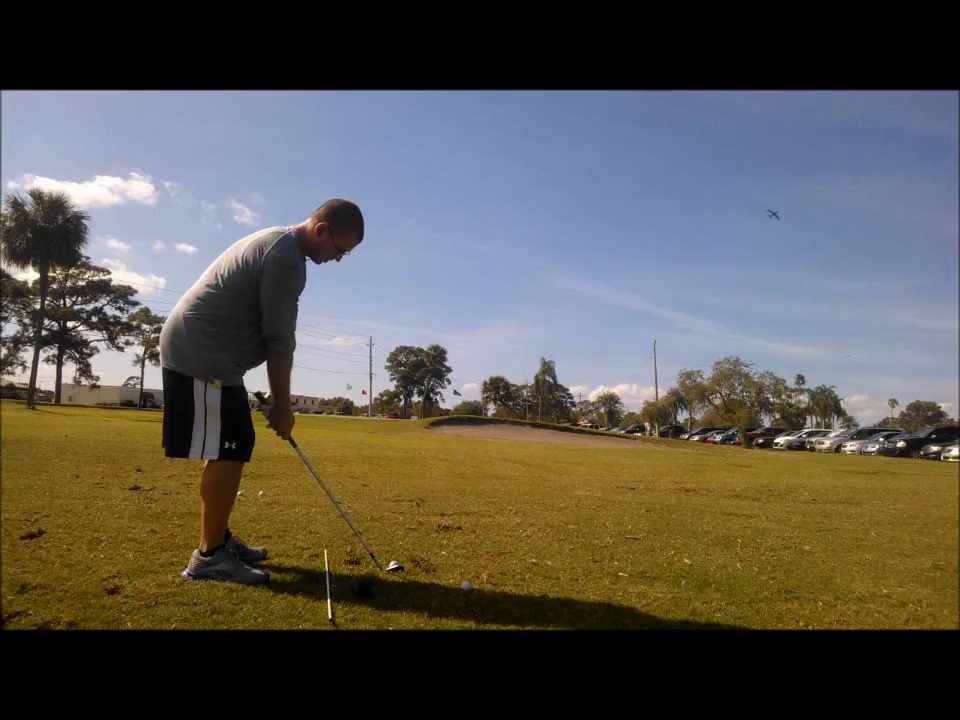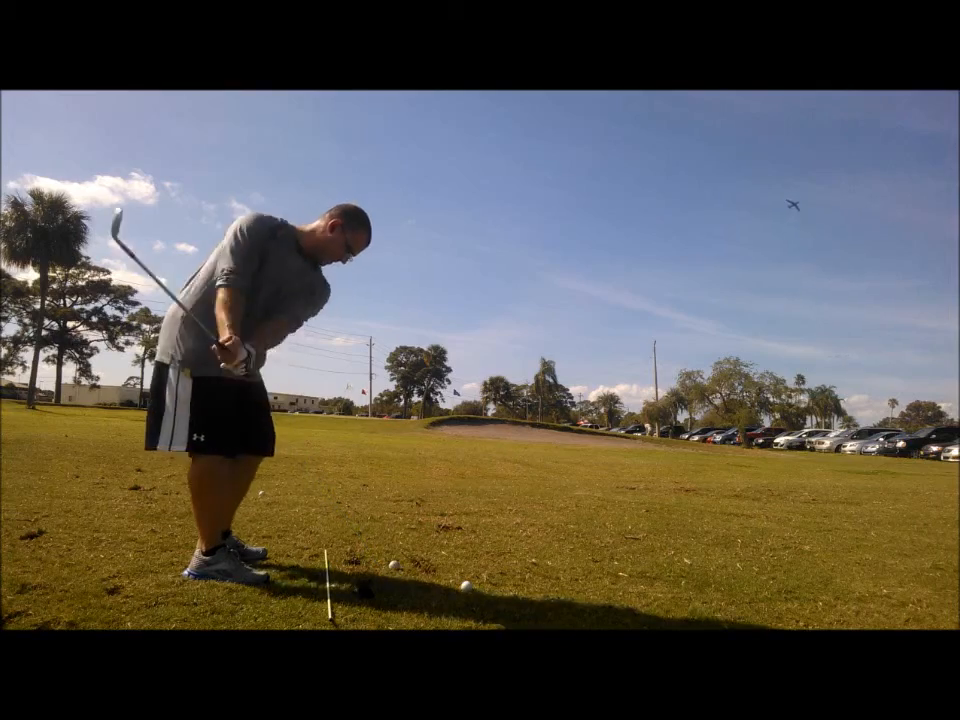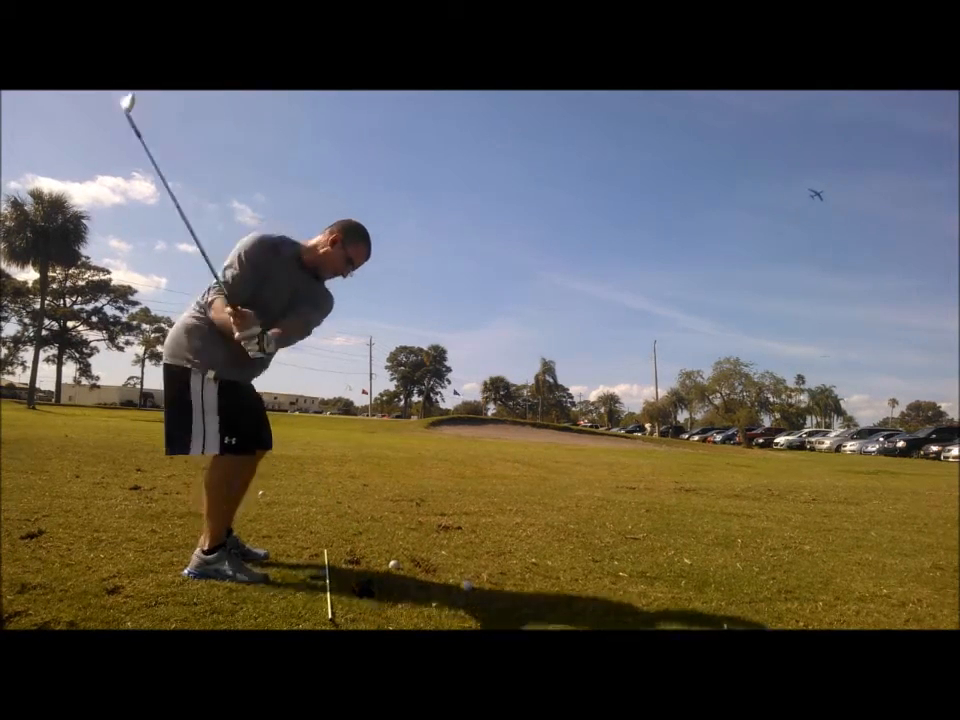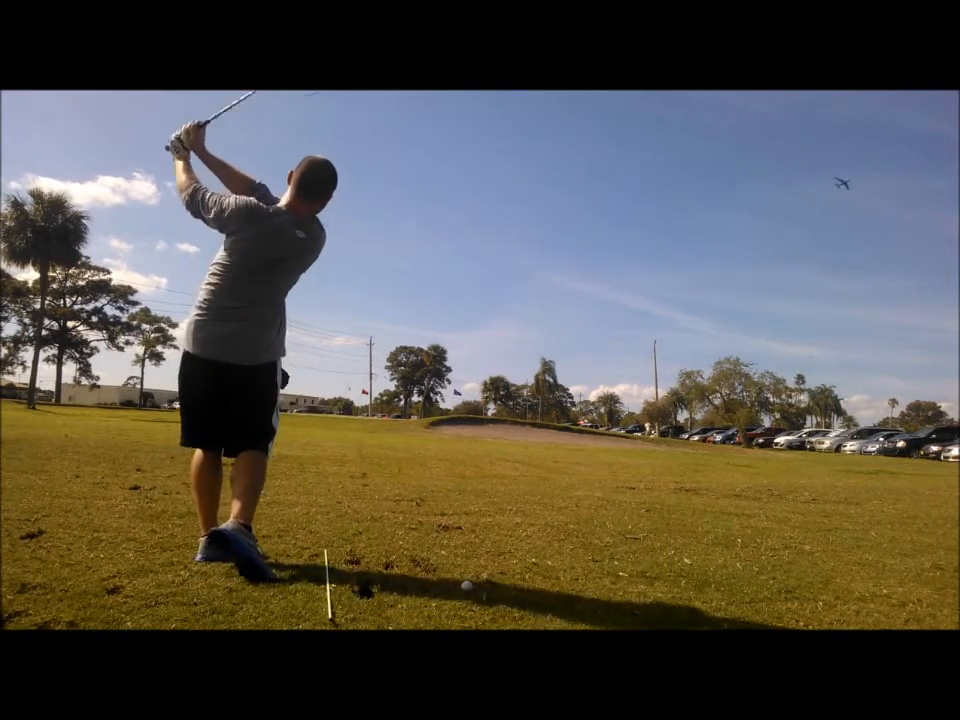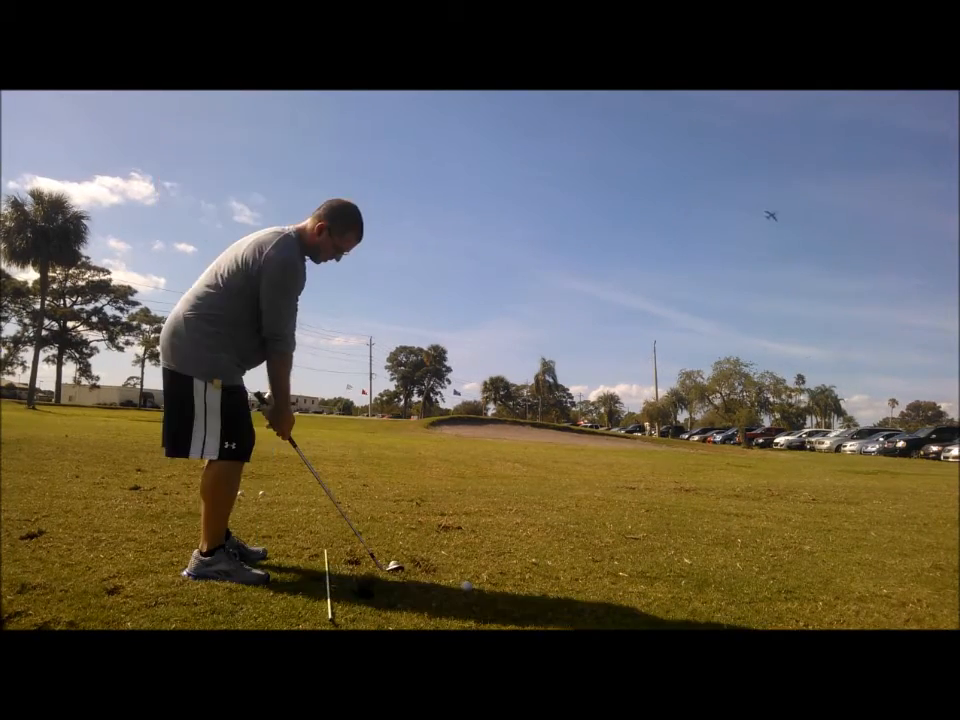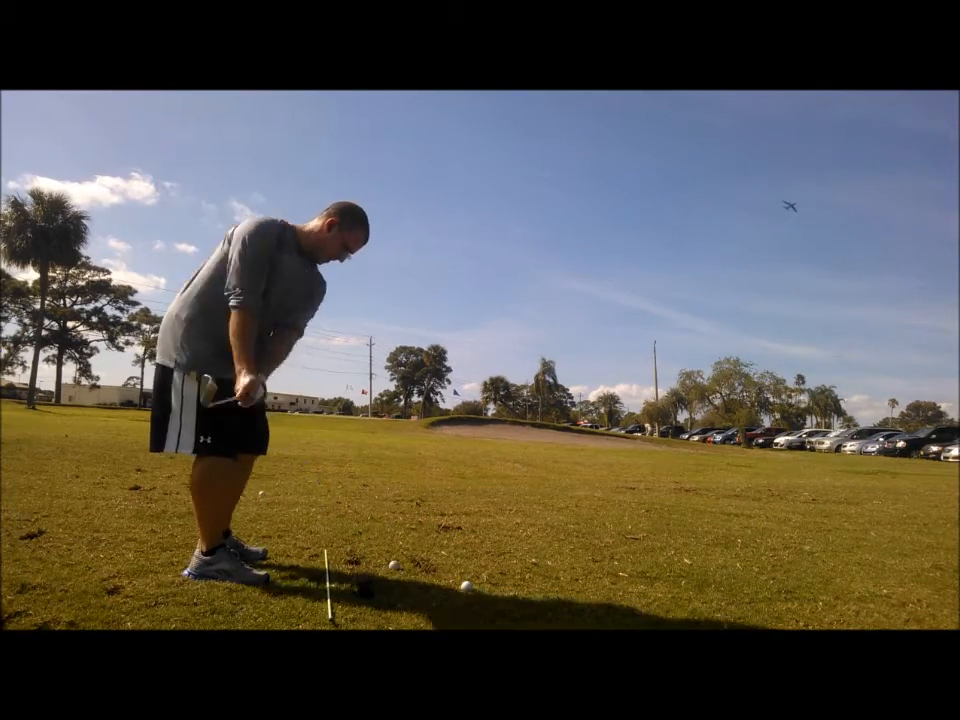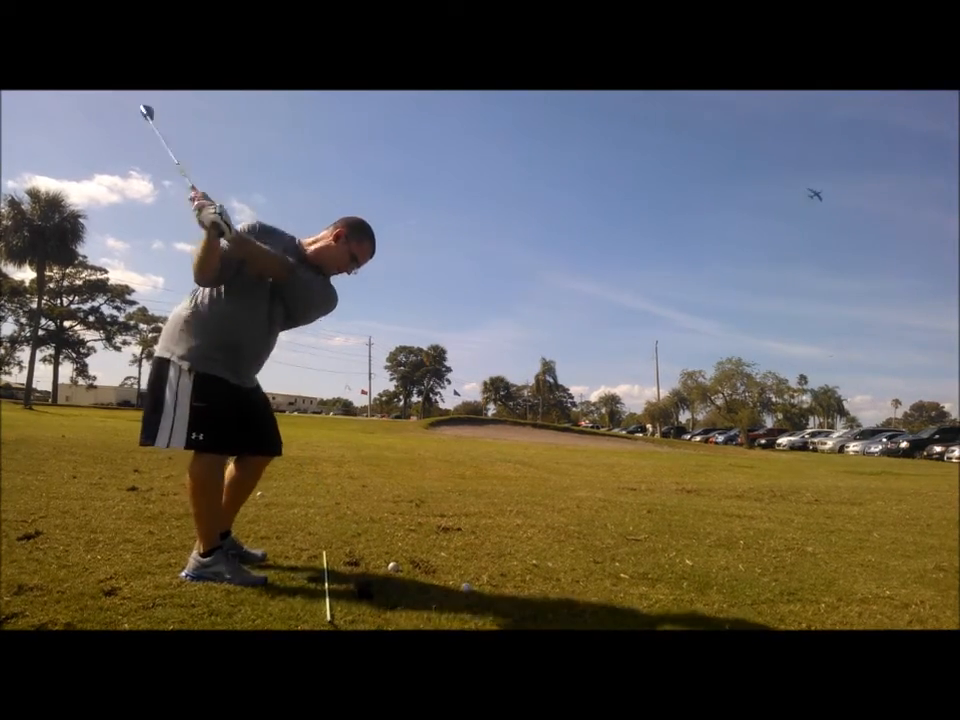
dt=0.7s
person 1, frame 1
left shoulder: (279, 245)
right shoulder: (285, 257)
left elbow: (274, 333)
right elbow: (279, 339)
left wrist: (276, 398)
right wrist: (282, 404)
left hip: (212, 352)
right hip: (200, 352)
left knee: (233, 451)
right knee: (227, 452)
left ankle: (219, 539)
right ankle: (208, 556)
person 1, frame 2
left shoulder: (316, 288)
right shoulder: (260, 228)
left elbow: (282, 324)
right elbow: (229, 281)
left wrist: (246, 350)
right wrist: (229, 337)
left hip: (241, 365)
right hip: (192, 349)
left knee: (252, 450)
right knee: (211, 450)
left ankle: (221, 537)
right ankle: (209, 554)
person 1, frame 3
left shoulder: (319, 298)
right shoulder: (266, 247)
left elbow: (294, 327)
right elbow: (219, 300)
left wrist: (269, 339)
right wrist: (237, 325)
left hip: (232, 369)
right hip: (197, 355)
left knee: (250, 450)
right knee: (230, 449)
left ankle: (220, 538)
right ankle: (210, 554)
person 1, frame 4
left shoulder: (251, 217)
right shoulder: (314, 238)
left elbow: (193, 197)
right elbow: (257, 192)
left wrist: (183, 155)
right wrist: (203, 152)
left hip: (204, 344)
right hip: (257, 354)
left knee: (207, 445)
right knee: (252, 446)
left ankle: (209, 537)
right ankle: (237, 525)
person 1, frame 5
left shoulder: (279, 242)
right shoulder: (285, 257)
right elbow: (278, 337)
right wrist: (281, 401)
left hip: (207, 354)
right hip: (200, 353)
left knee: (231, 449)
right knee: (227, 451)
left ankle: (217, 540)
right ankle: (209, 554)
person 1, frame 6
left shoulder: (313, 285)
right shoulder: (264, 232)
left elbow: (288, 334)
right elbow: (241, 301)
left wrist: (256, 375)
right wrist: (244, 370)
left hip: (238, 365)
right hip: (192, 351)
left knee: (245, 449)
right knee: (214, 450)
left ankle: (220, 537)
right ankle: (209, 554)
person 1, frame 7
left shoulder: (320, 294)
right shoulder: (261, 233)
left elbow: (277, 270)
right elbow: (206, 276)
left wrist: (226, 230)
right wrist: (212, 231)
left hip: (238, 372)
right hip: (191, 353)
left knee: (258, 452)
right knee: (210, 450)
left ankle: (219, 537)
right ankle: (206, 556)
